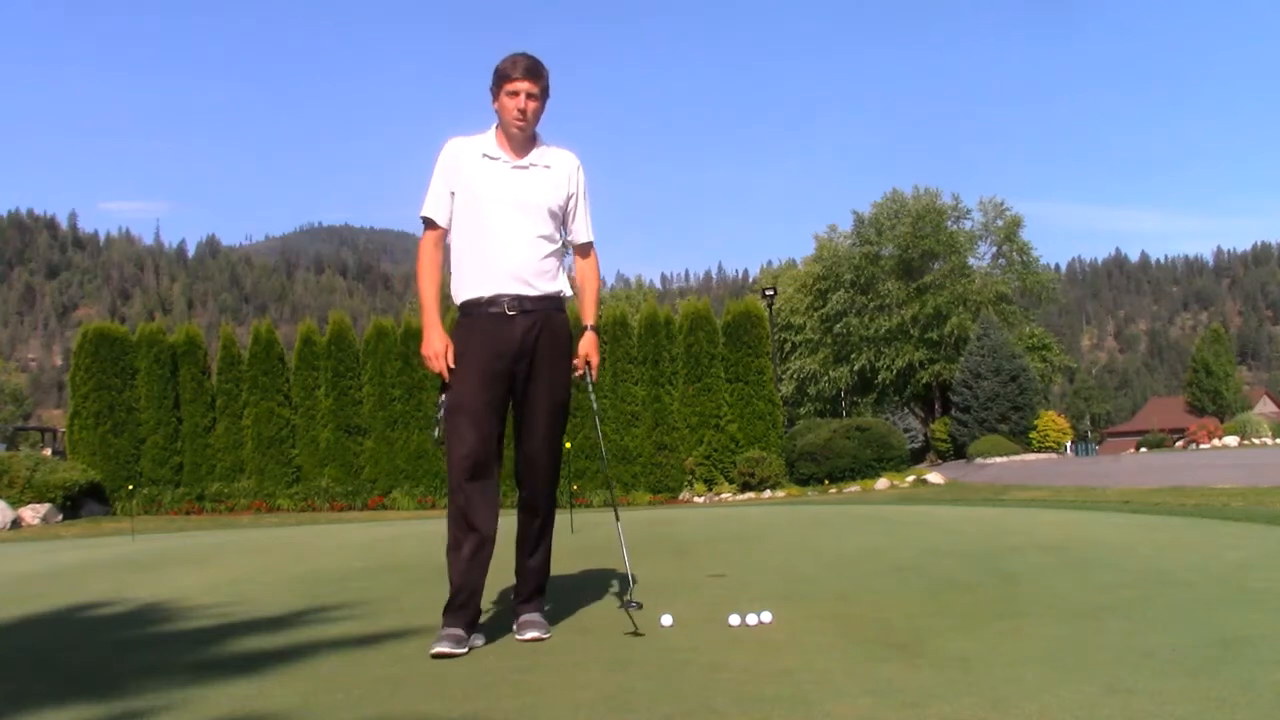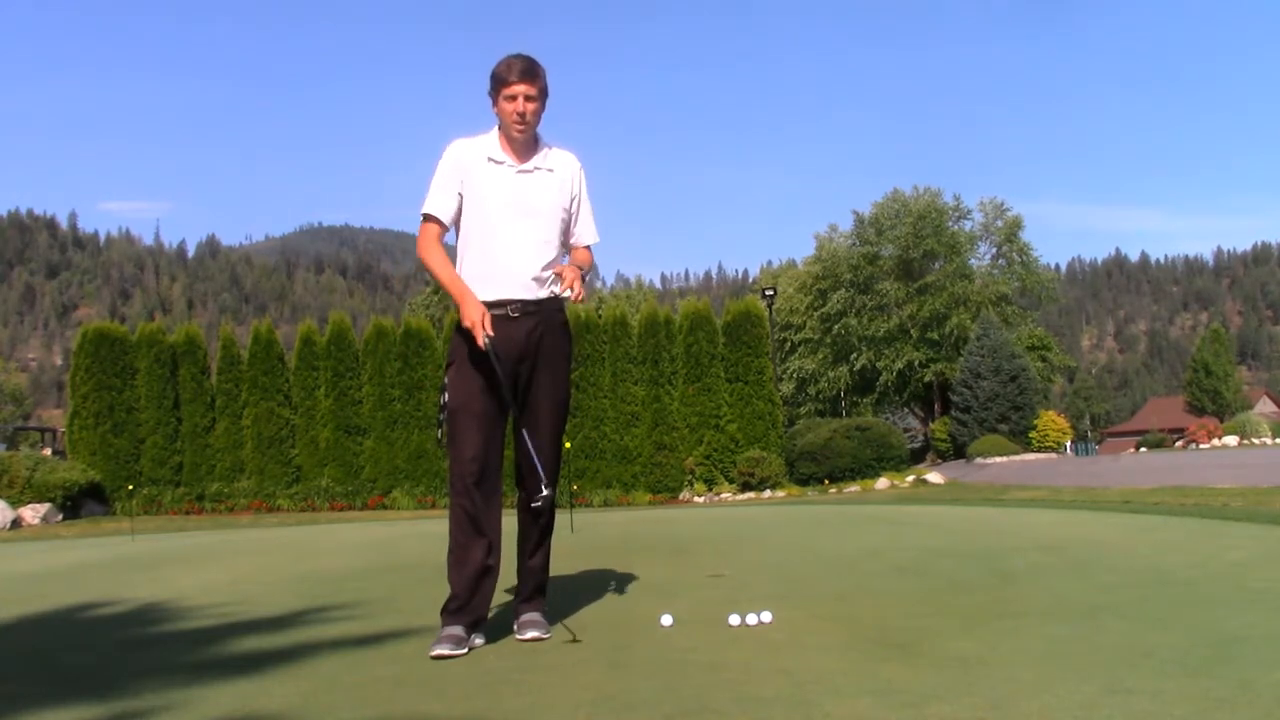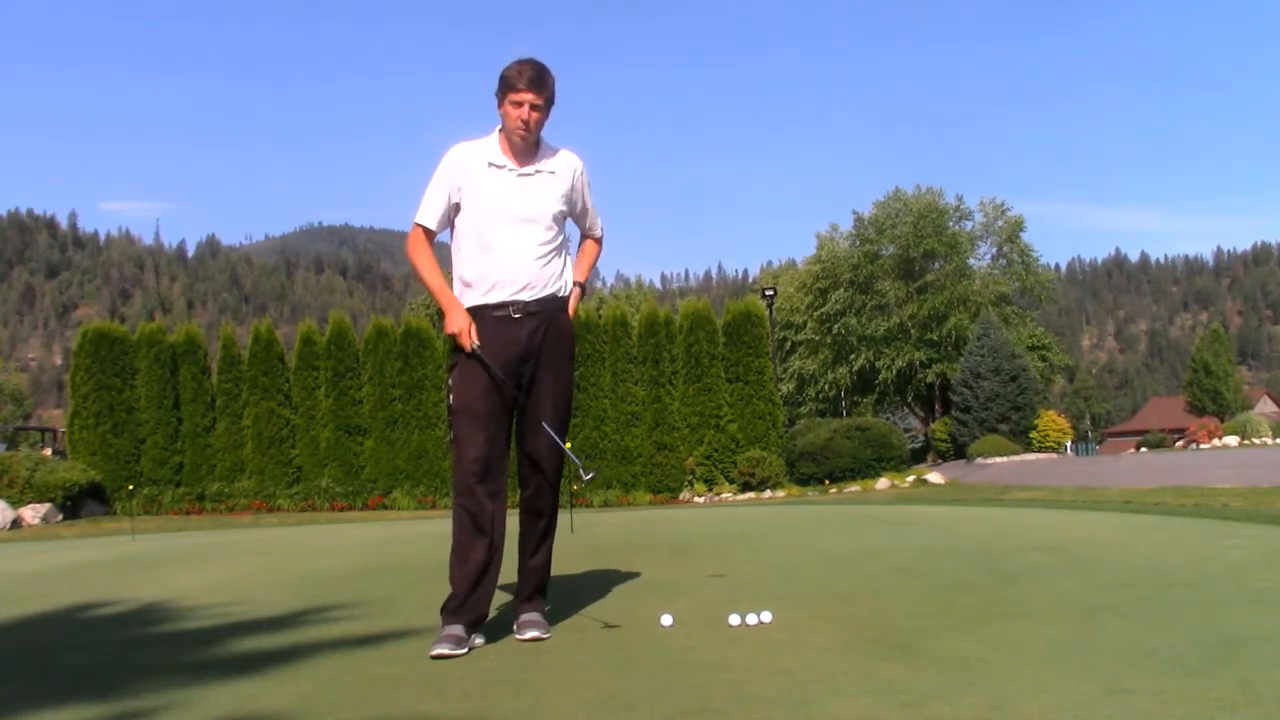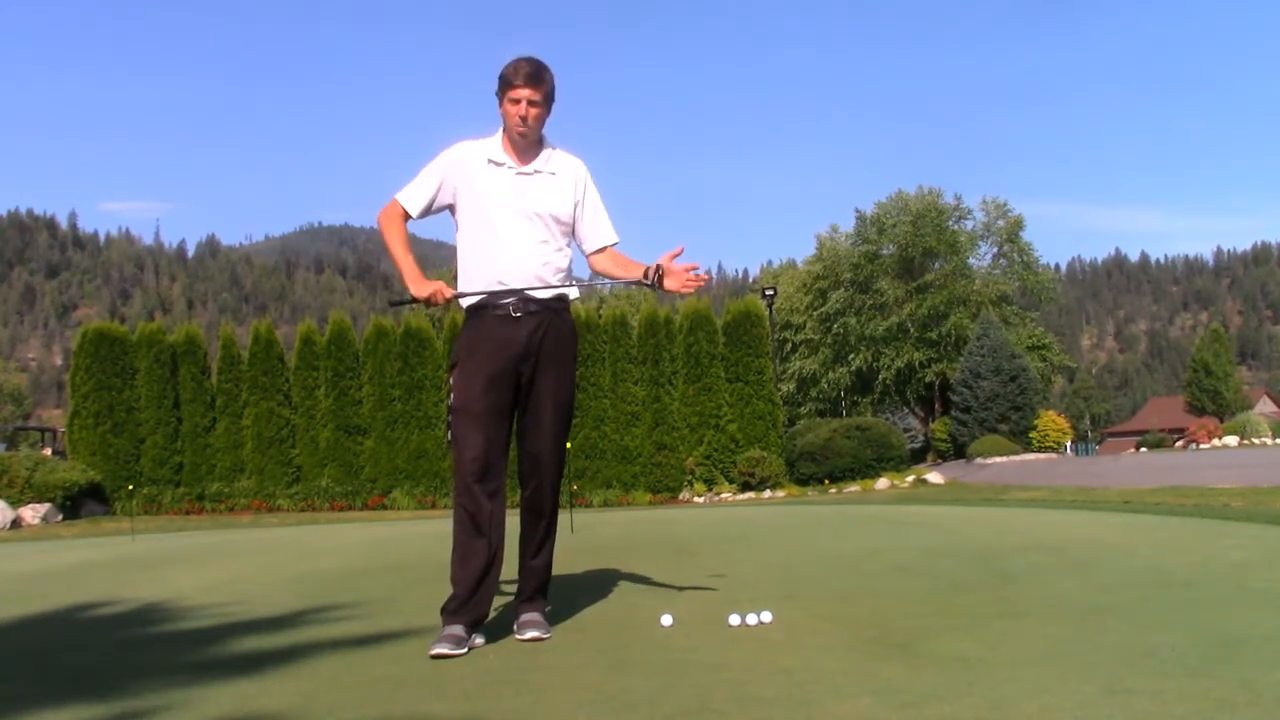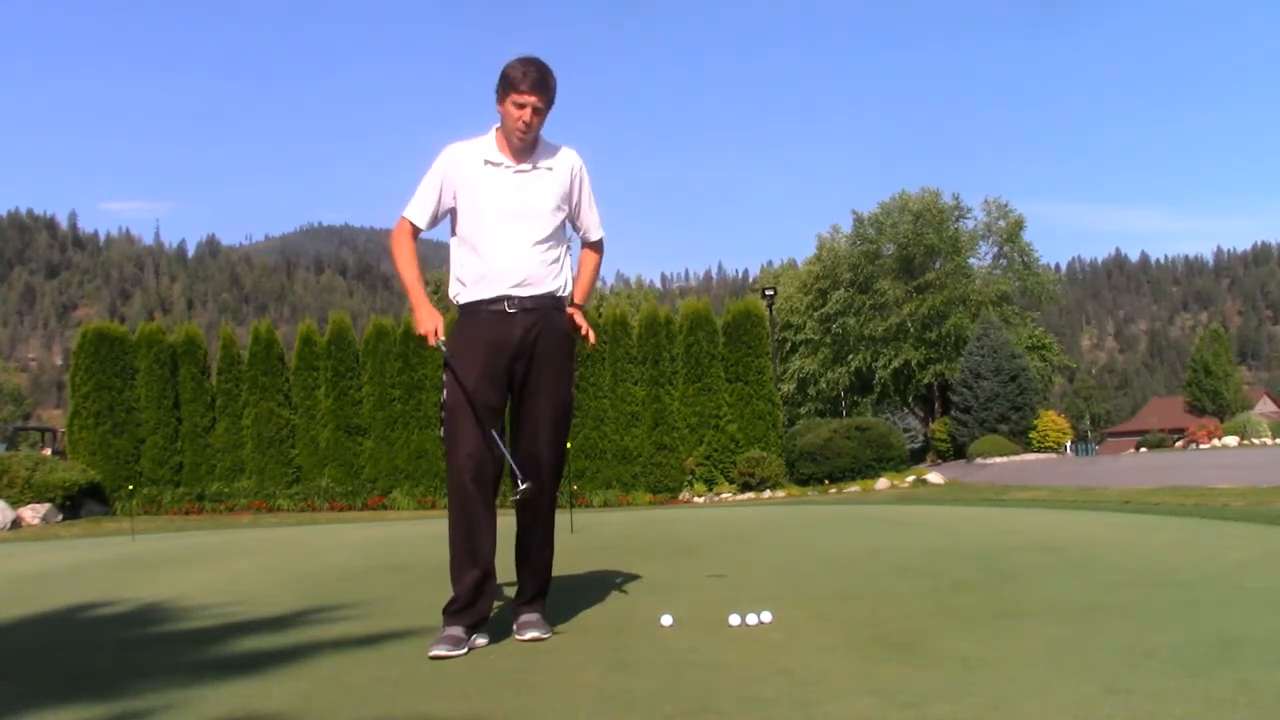
dt=1s
person 1, frame 1
left shoulder: (566, 166)
right shoulder: (458, 155)
left elbow: (584, 254)
right elbow: (432, 242)
left wrist: (589, 329)
right wrist: (432, 325)
left hip: (545, 323)
right hip: (479, 322)
left knee: (540, 465)
right knee: (469, 462)
left ankle: (530, 601)
right ankle: (462, 616)
person 1, frame 2
left shoulder: (567, 166)
right shoulder: (462, 156)
left elbow: (583, 247)
right elbow: (428, 239)
left wrist: (575, 270)
right wrist: (465, 298)
left hip: (545, 325)
right hip: (479, 324)
left knee: (540, 466)
right knee: (472, 465)
left ankle: (531, 602)
right ankle: (463, 614)
person 1, frame 3
left shoulder: (569, 168)
right shoulder: (463, 160)
left elbow: (592, 234)
right elbow: (418, 238)
left wrist: (576, 288)
right wrist: (451, 305)
left hip: (548, 326)
right hip: (482, 326)
left knee: (543, 467)
right knee: (476, 467)
left ankle: (531, 602)
right ankle: (463, 614)
person 1, frame 4
left shoulder: (572, 171)
right shoulder: (463, 160)
left elbow: (600, 252)
right elbow: (391, 215)
left wrist: (652, 274)
right wrist: (414, 279)
left hip: (551, 326)
right hip: (487, 324)
left knee: (543, 468)
right knee: (476, 466)
left ankle: (531, 603)
right ankle: (465, 614)
person 1, frame 5
left shoulder: (569, 165)
right shoulder: (458, 160)
left elbow: (592, 242)
right elbow: (404, 231)
left wrist: (577, 304)
right wrist: (421, 305)
left hip: (546, 325)
right hip: (478, 323)
left knee: (539, 468)
right knee: (469, 465)
left ankle: (531, 604)
right ankle: (466, 615)
